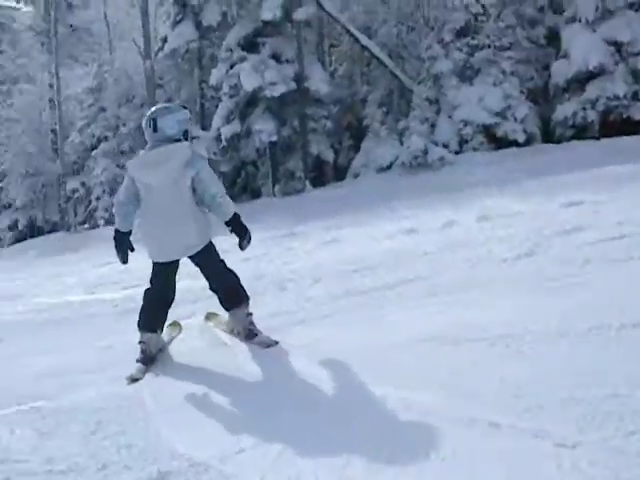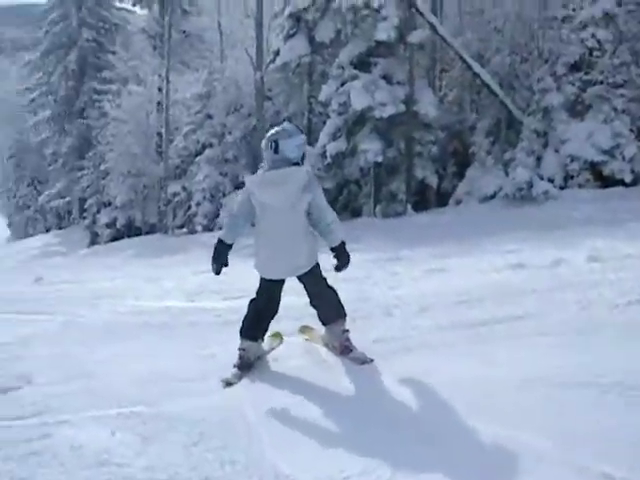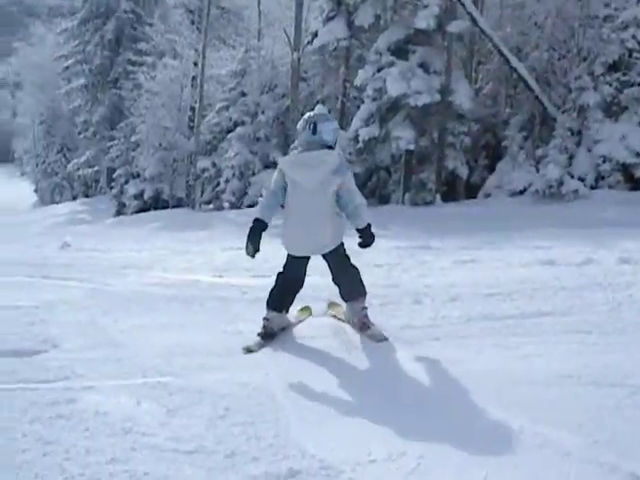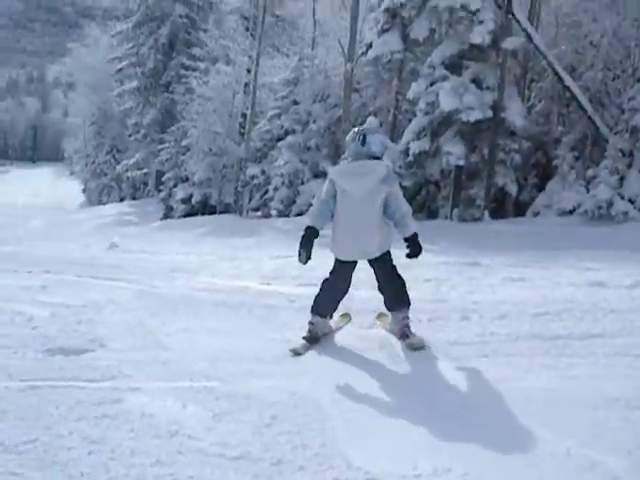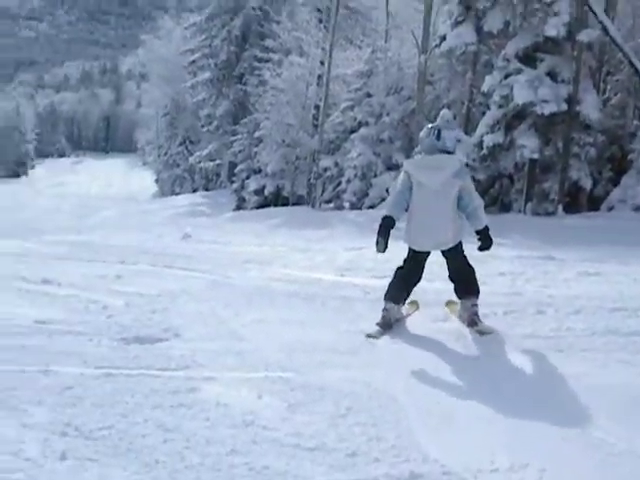
dt=0.3s
person 1, frame 1
left shoulder: (136, 167)
right shoulder: (189, 158)
left elbow: (124, 203)
right elbow: (213, 193)
left wrist: (121, 234)
right wrist: (235, 221)
left hip: (160, 244)
right hip: (192, 236)
left knee: (160, 289)
right knee: (219, 274)
left ankle: (149, 340)
right ankle: (241, 319)
person 1, frame 2
left shoulder: (255, 185)
right shoulder: (306, 181)
left elbow: (237, 218)
right elbow: (324, 218)
left wrist: (223, 246)
right wrist: (339, 247)
left hip: (269, 260)
right hip: (303, 255)
left knee: (265, 301)
right knee: (320, 292)
left ankle: (249, 347)
right ankle: (337, 335)
person 1, frame 3
left shoulder: (288, 165)
right shoulder: (337, 165)
left elbow: (272, 197)
right elbow: (352, 201)
left wrist: (257, 228)
right wrist: (364, 228)
left hip: (296, 237)
right hip: (329, 235)
left knee: (291, 275)
right knee: (343, 271)
left ankle: (274, 318)
right ankle: (357, 313)
person 1, frame 4
left shoulder: (338, 175)
right shoulder: (385, 176)
left elbow: (322, 206)
right elbow: (399, 210)
left wrist: (309, 235)
right wrist: (411, 237)
left hip: (344, 244)
right hip: (376, 243)
left knee: (337, 282)
right knee: (389, 279)
left ankle: (317, 323)
right ankle: (400, 322)
person 1, frame 5
left shoulder: (412, 168)
right shoulder: (458, 170)
left elbow: (398, 198)
right elbow: (471, 203)
left wrist: (386, 225)
right wrist: (482, 230)
left hip: (418, 234)
right hip: (449, 234)
left knee: (409, 271)
right knee: (460, 268)
left ankle: (391, 309)
right ankle: (469, 309)
